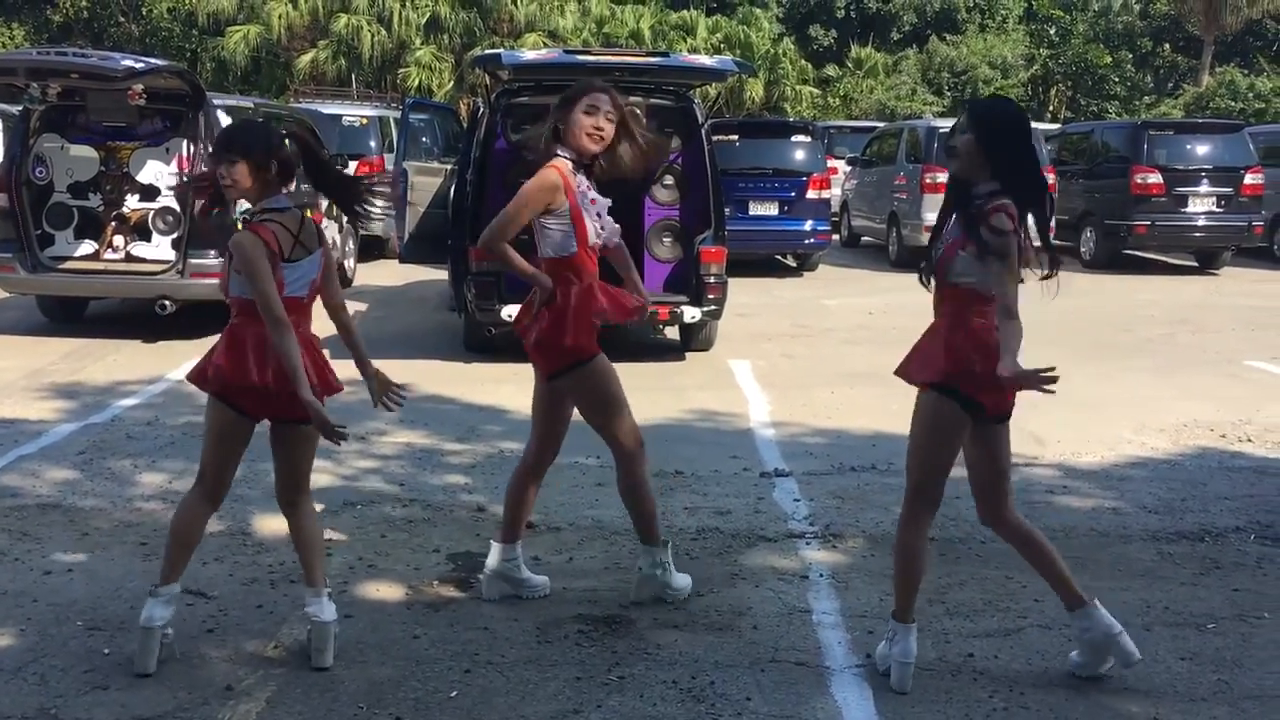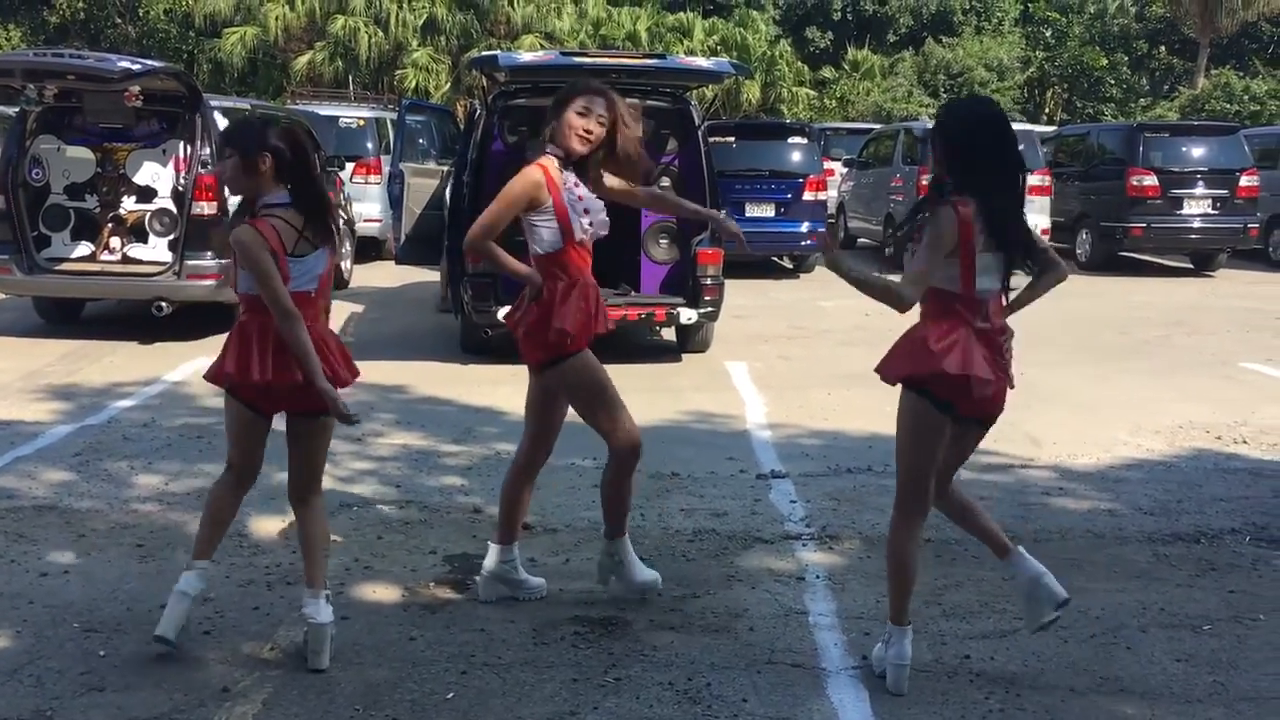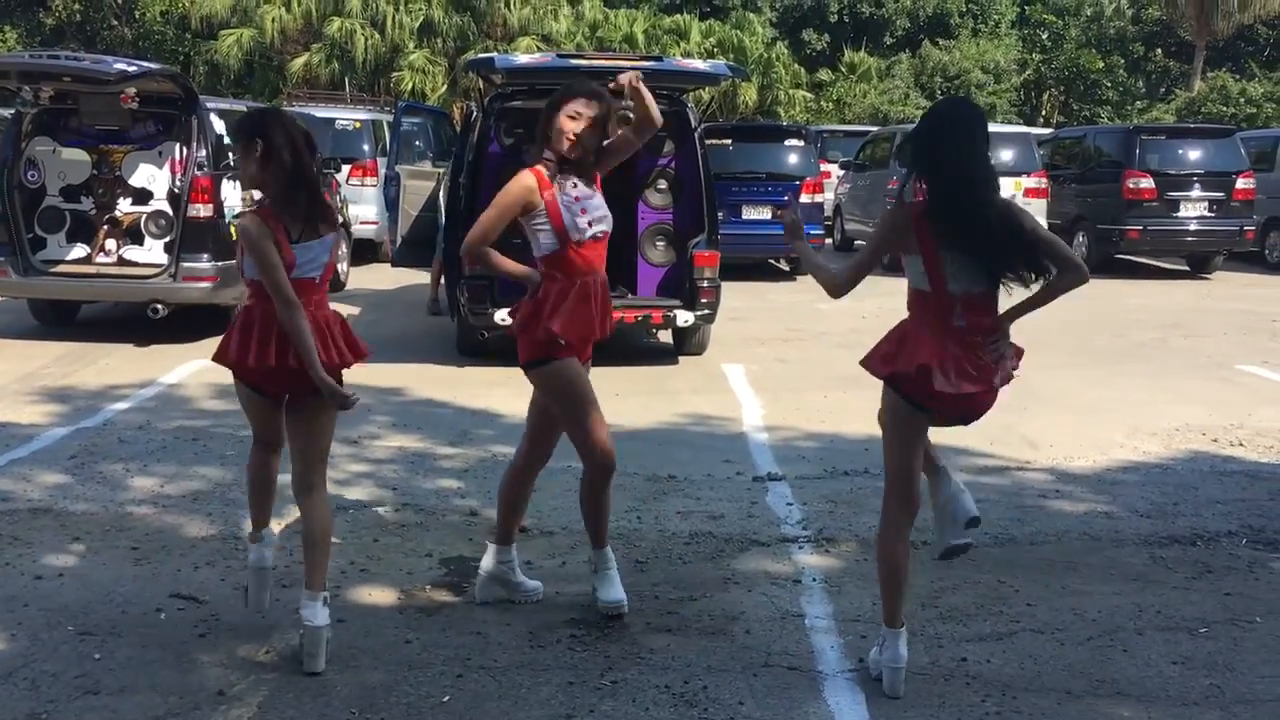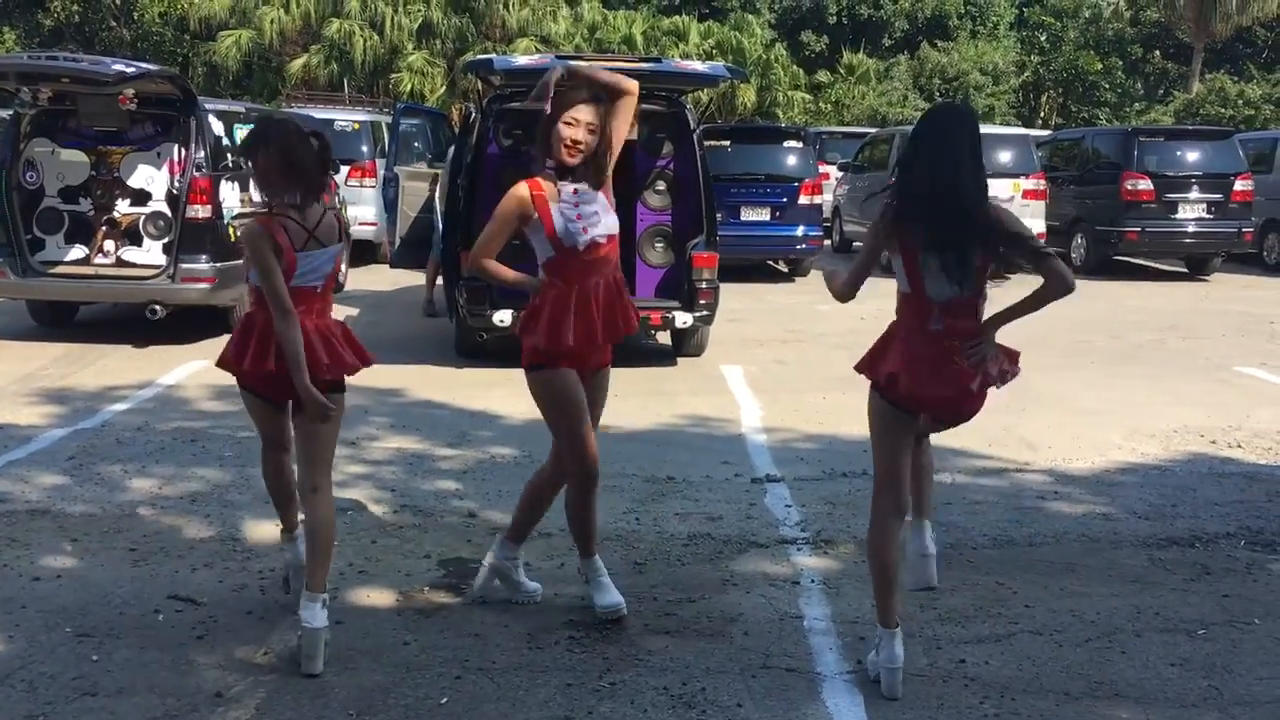
dt=0.1s
person 1, frame 1
left shoulder: (994, 214)
right shoulder: (969, 208)
left elbow: (1006, 298)
left wrist: (1007, 359)
left hip: (963, 367)
right hip: (964, 368)
left knee: (917, 510)
right knee: (999, 513)
left ankle: (900, 641)
right ankle: (1092, 621)
person 1, frame 2
left shoulder: (946, 211)
right shoulder: (1001, 211)
left elbow: (908, 296)
right elbow: (1052, 269)
left wrist: (841, 264)
left hip: (943, 364)
right hip: (987, 369)
left knee: (909, 508)
right knee: (939, 488)
left ankle: (897, 642)
right ankle: (1026, 571)
person 1, frame 3
left shoulder: (909, 214)
right shoulder: (1000, 214)
left elbow: (840, 285)
right elbow: (1075, 271)
left wrist: (798, 243)
right wrist: (1008, 317)
left hip: (921, 362)
right hip: (979, 368)
left knee: (897, 509)
left ankle: (892, 645)
right ankle: (954, 497)
person 1, frame 4
left shoulder: (898, 216)
right shoulder: (992, 218)
left elbow: (844, 288)
right elbow: (1061, 282)
left wrist: (829, 272)
right wrist: (995, 322)
left hip: (905, 362)
right hip: (965, 367)
left knee: (887, 503)
right knee: (912, 459)
left ankle: (890, 642)
right ankle: (923, 537)
person 2, frame 1
left shoulder: (248, 241)
right shoulder: (313, 229)
left elbow: (275, 324)
right elbow: (336, 308)
left wrist: (307, 399)
right wrist: (366, 369)
left hip: (245, 369)
right hip: (302, 373)
left knee: (206, 492)
right knee: (296, 496)
left ankle: (160, 605)
right ankle: (319, 603)
person 2, frame 2
left shoulder: (250, 235)
right shoulder: (322, 219)
left elbow: (285, 314)
left wrist: (322, 387)
left hip: (260, 361)
right hip: (314, 356)
left knee: (237, 475)
right knee: (307, 491)
left ankle: (193, 577)
right ankle: (317, 603)
person 2, frame 3
left shoulder: (254, 224)
right shoulder: (323, 211)
left elbow: (285, 303)
left wrist: (313, 371)
left hip: (263, 349)
right hip: (322, 345)
left knee: (265, 448)
right knee: (311, 480)
left ankle: (260, 546)
right ankle: (315, 606)
person 2, frame 4
left shoulder: (259, 231)
right shoulder: (332, 218)
left elbow: (280, 309)
left wrist: (299, 383)
left hip: (268, 354)
right hip: (324, 348)
left knee: (275, 449)
right knee: (316, 482)
left ankle: (294, 547)
right ankle: (314, 608)
person 3, frame 1
left shoulder: (583, 180)
right shoulder: (552, 176)
left elbow: (608, 240)
right elbow: (491, 240)
left wrist: (635, 287)
right wrist: (536, 279)
left hip: (563, 324)
right hip: (565, 325)
left knee: (540, 452)
right knee: (629, 446)
left ankle: (504, 564)
right ankle: (656, 566)
person 3, frame 2
left shoulder: (589, 177)
right shoulder: (536, 177)
left elbow: (646, 196)
right elbow: (475, 240)
left wrist: (709, 216)
right wrist: (527, 274)
left hip: (564, 323)
right hip: (553, 322)
left knee: (535, 449)
right knee: (625, 440)
left ankle: (500, 564)
right ankle: (616, 553)
person 3, frame 3
left shoulder: (593, 170)
right shoulder: (529, 183)
left elbow: (650, 125)
right elbow: (473, 248)
left wrist: (636, 88)
right wrist: (531, 276)
left hip: (581, 328)
right hip: (552, 328)
left knee: (537, 451)
right knee: (600, 452)
left ankle: (499, 567)
right ankle: (600, 562)
person 3, frame 4
left shoulder: (601, 177)
right shoulder: (526, 193)
left elbow: (626, 90)
right elbow: (479, 260)
left wrist: (570, 72)
right wrist: (533, 284)
left hip: (598, 335)
right hip: (553, 336)
left knee: (565, 462)
right knee: (582, 463)
left ankle: (503, 562)
right ankle: (592, 571)
